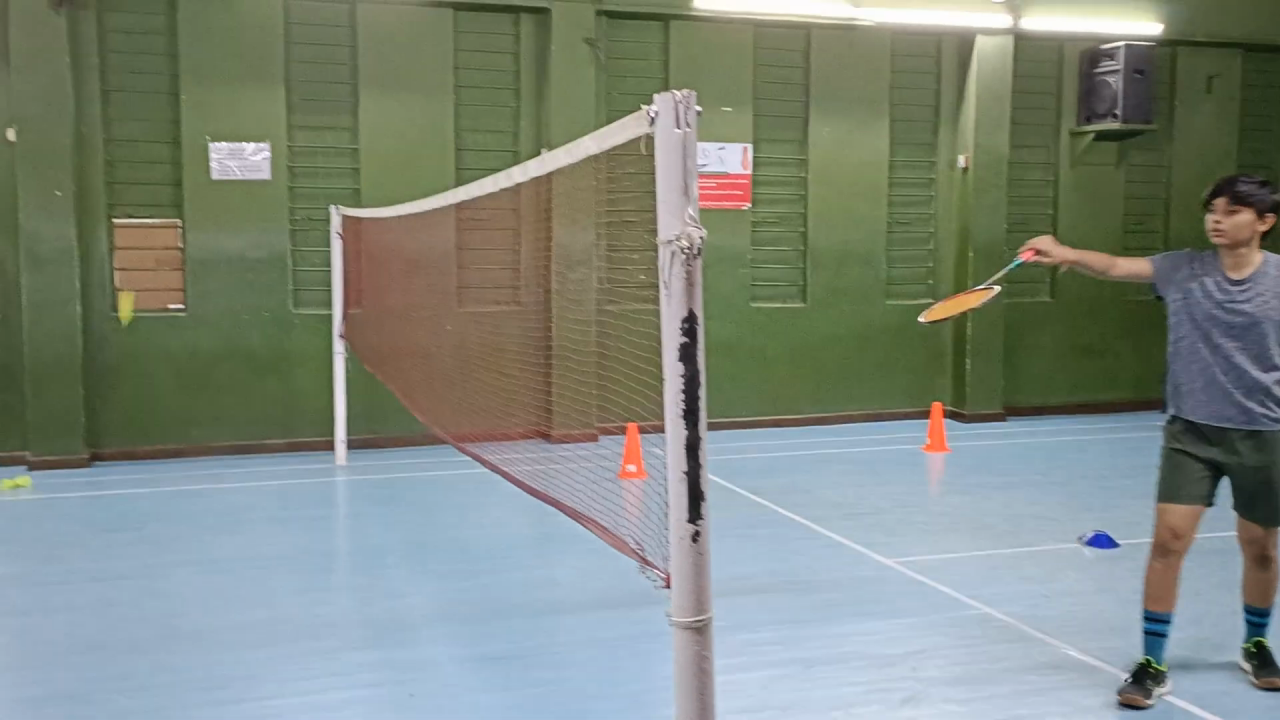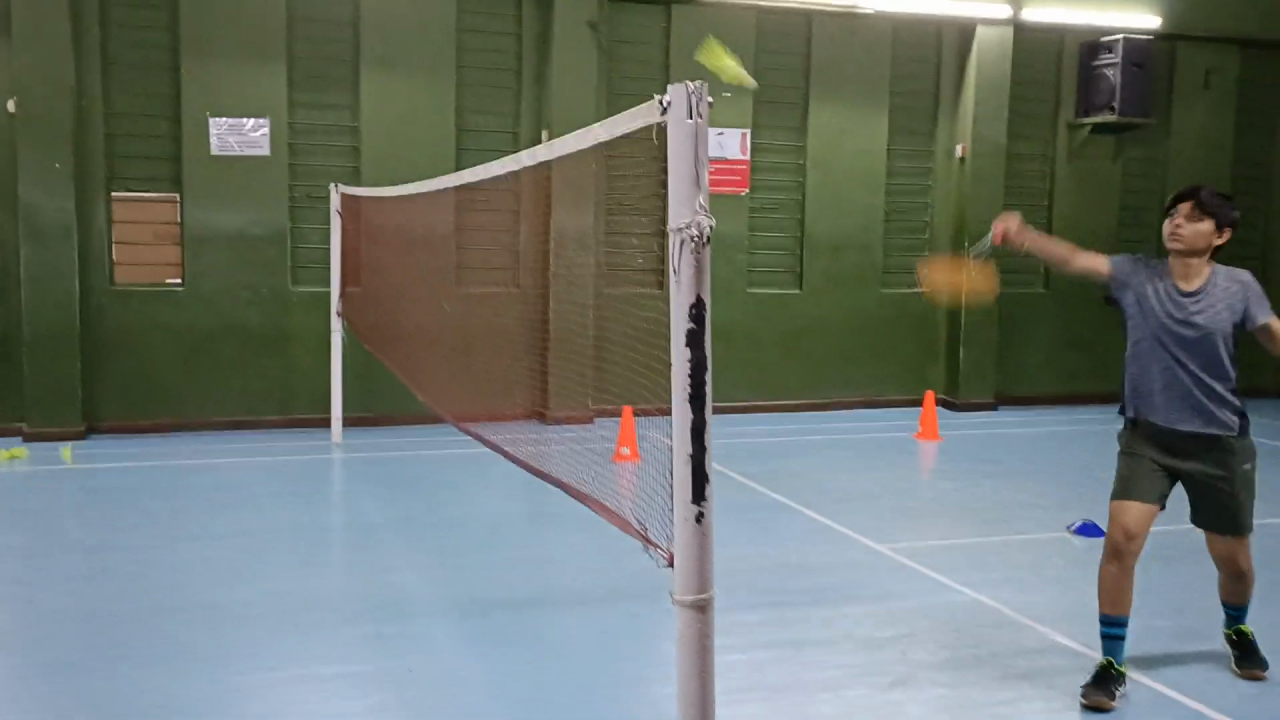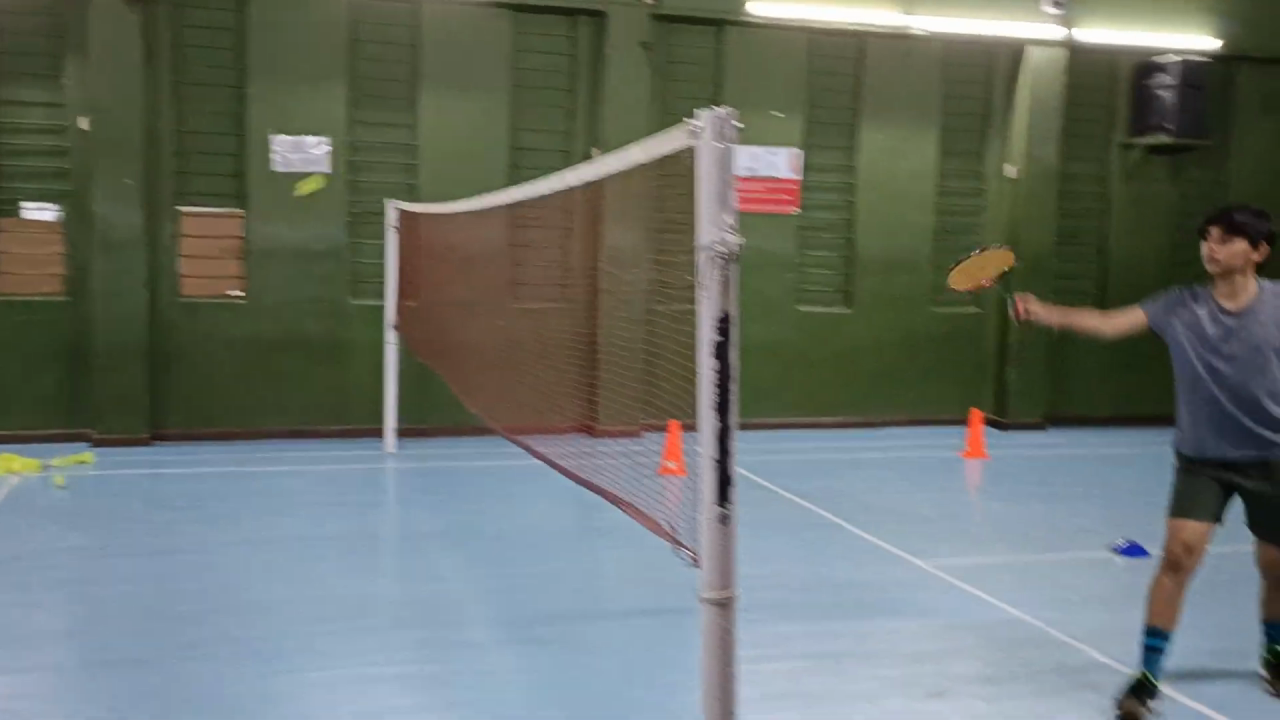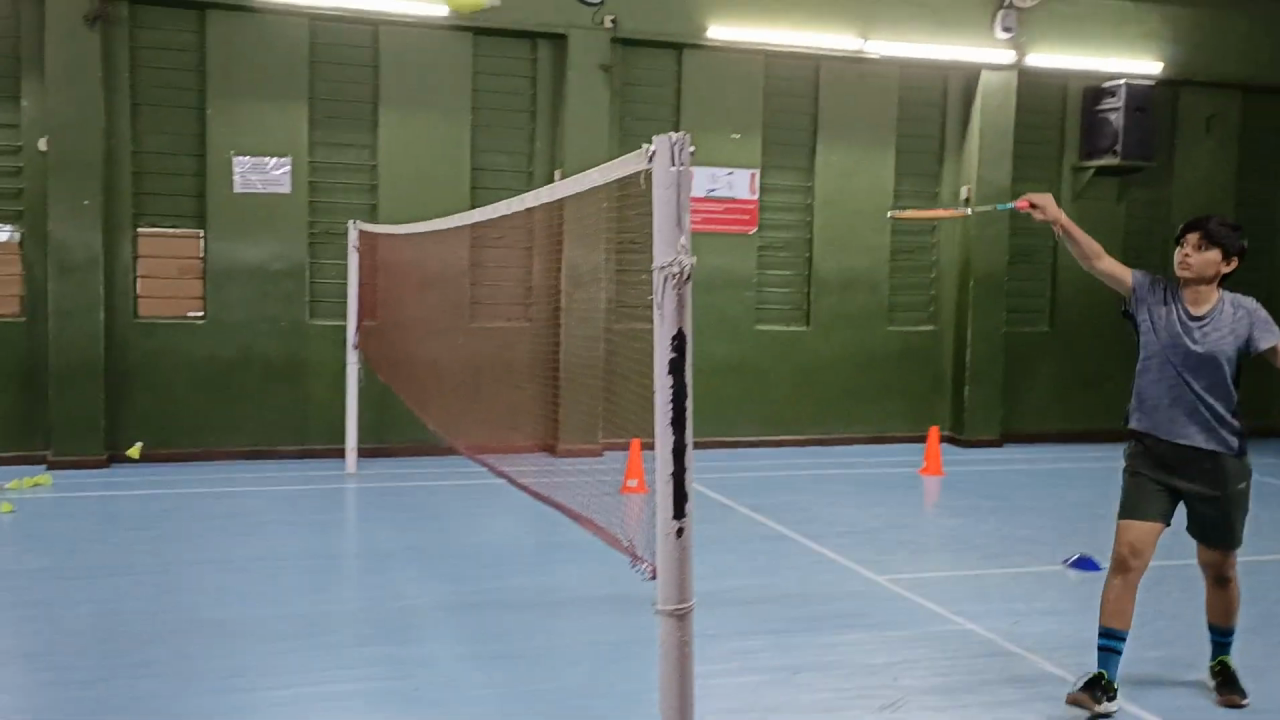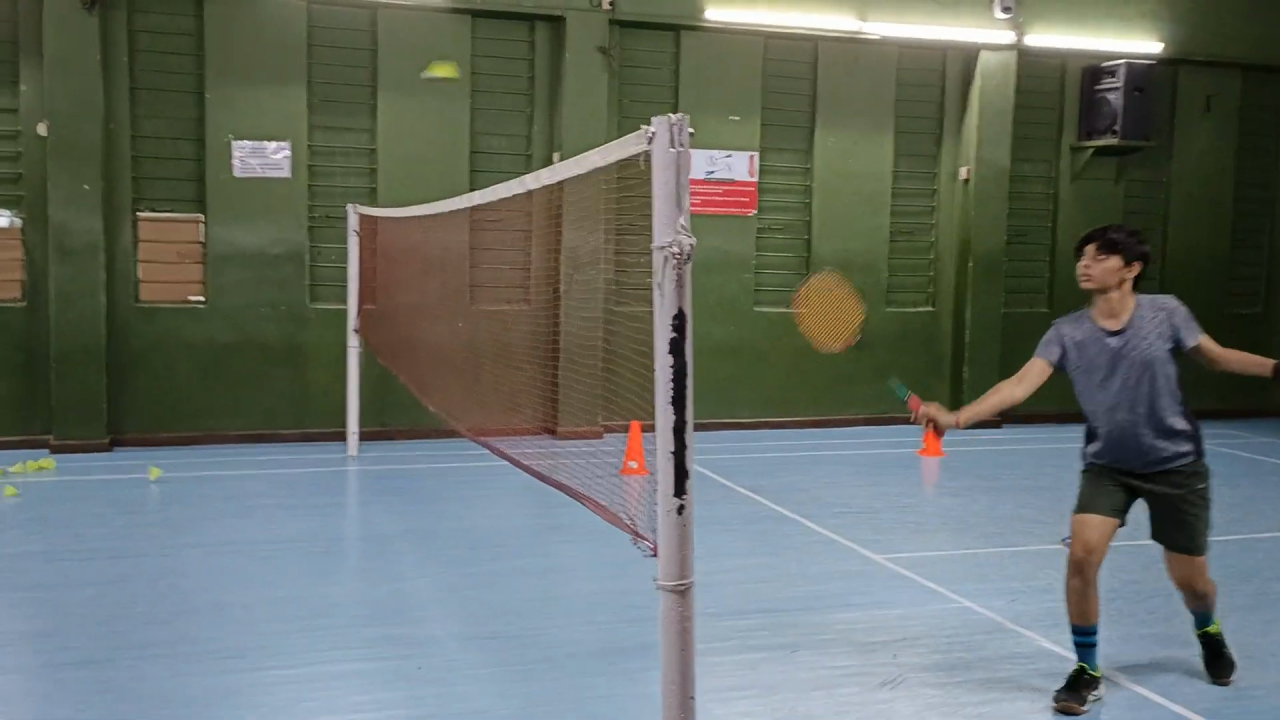
dt=0.7s
person 1, frame 1
right shoulder: (1183, 269)
right elbow: (1116, 268)
right wrist: (1066, 254)
right hip: (1191, 429)
right knee: (1169, 540)
right ankle: (1152, 664)
person 1, frame 2
right shoulder: (1137, 275)
right elbow: (1076, 262)
right wrist: (1024, 236)
left hip: (1220, 440)
right hip: (1149, 436)
left knee: (1233, 557)
right knee: (1121, 540)
right ankle: (1112, 664)
person 1, frame 3
right shoulder: (1178, 306)
right elbow: (1110, 323)
right wrist: (1049, 316)
right hip: (1202, 458)
right knee: (1178, 556)
right ankle: (1148, 677)
person 1, frame 4
right shoulder: (1150, 295)
right elbow: (1098, 261)
right wrist: (1058, 219)
left hip: (1218, 459)
right hip: (1152, 453)
left knee: (1219, 571)
right knee: (1126, 558)
left ankle: (1222, 664)
person 1, frame 5
left shoulder: (1166, 313)
right shoulder: (1066, 332)
left elbow: (1216, 357)
right elbow: (1019, 385)
right wrist: (956, 417)
left hip: (1175, 462)
right hip: (1107, 465)
left knee: (1191, 579)
right knee: (1082, 556)
left ankle: (1208, 633)
right ankle: (1087, 671)
